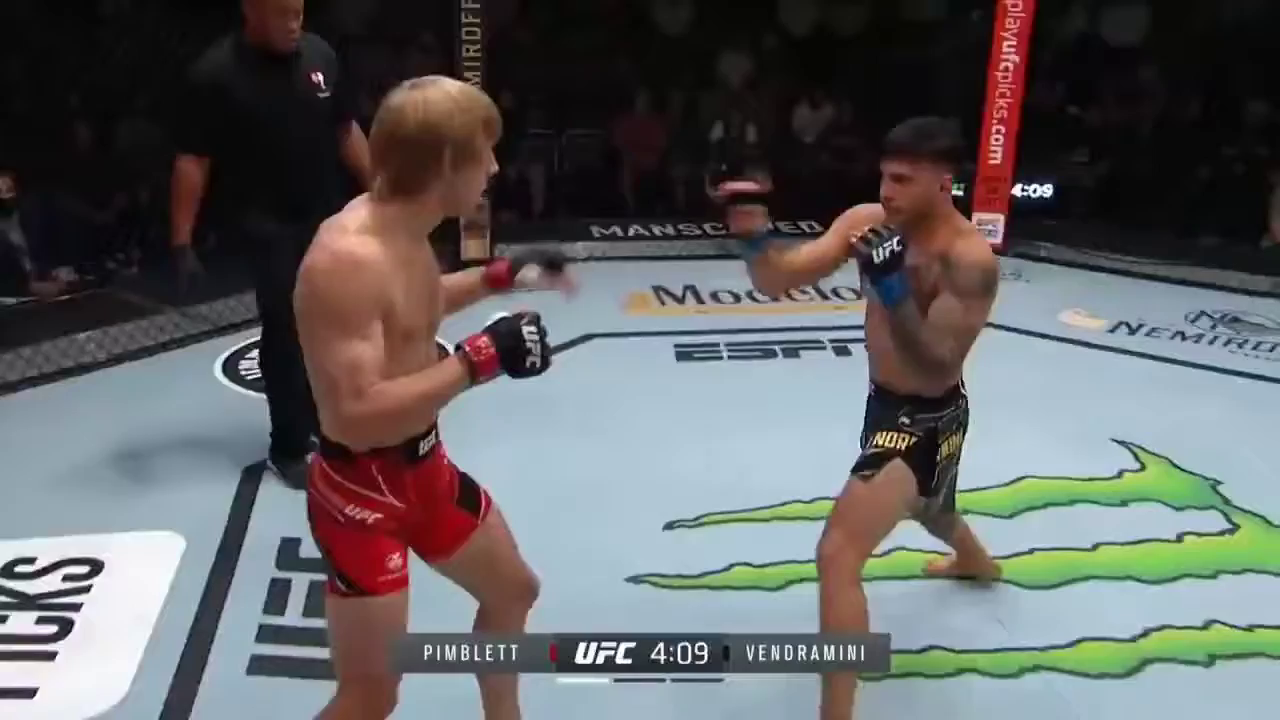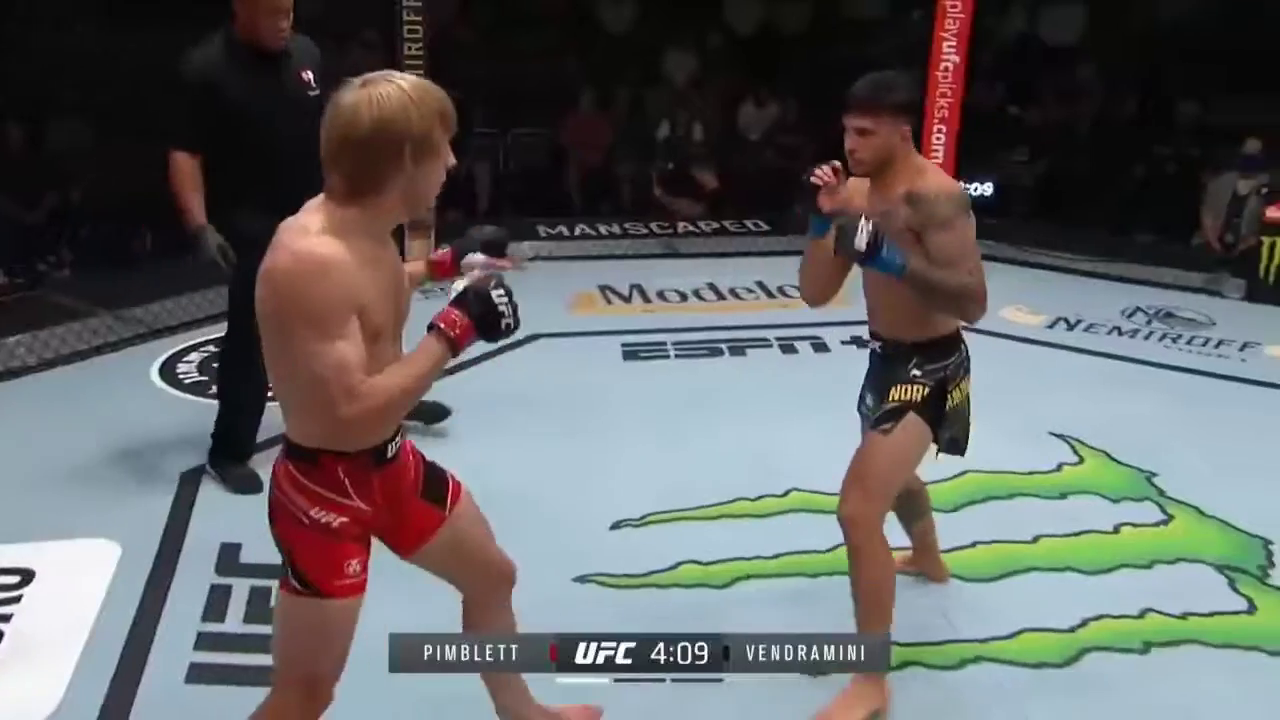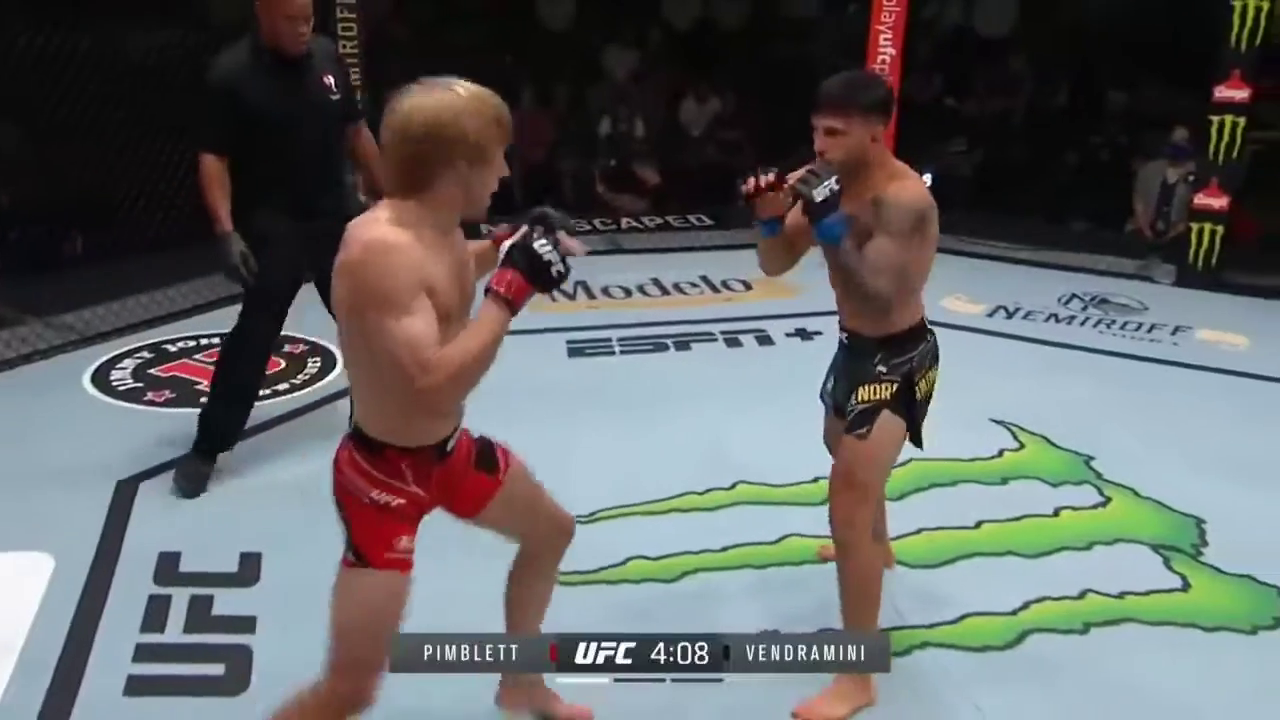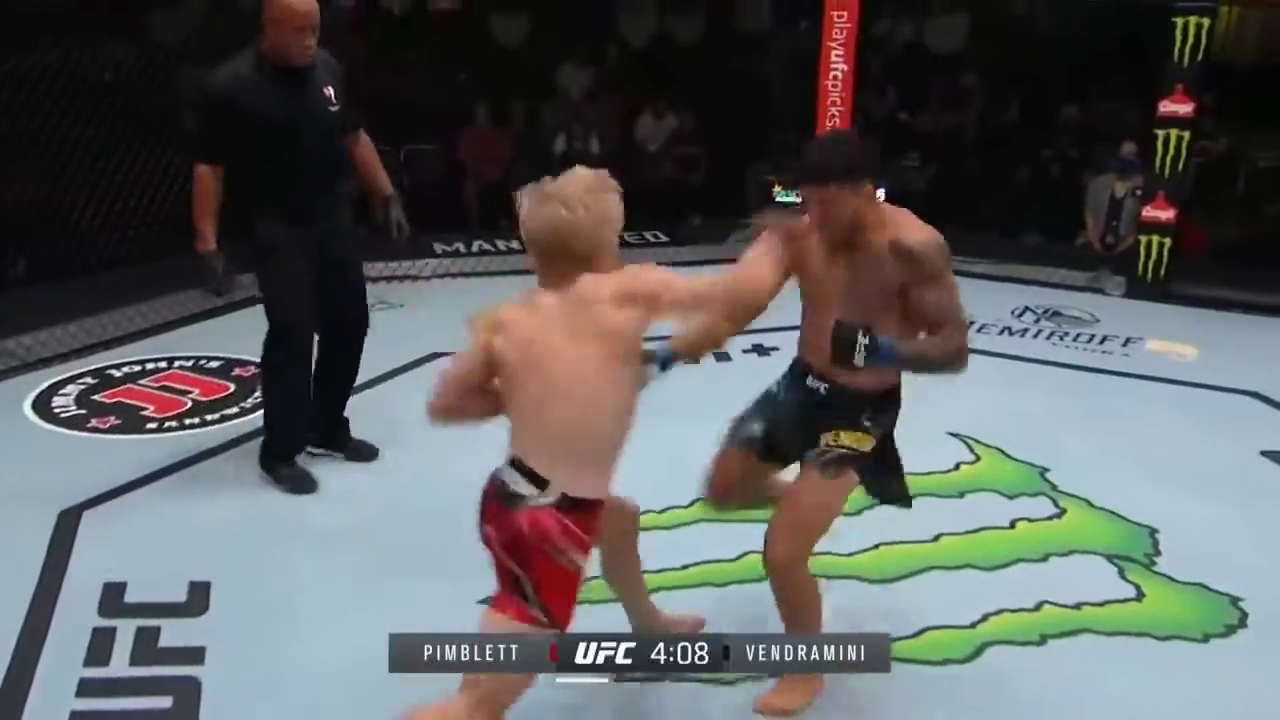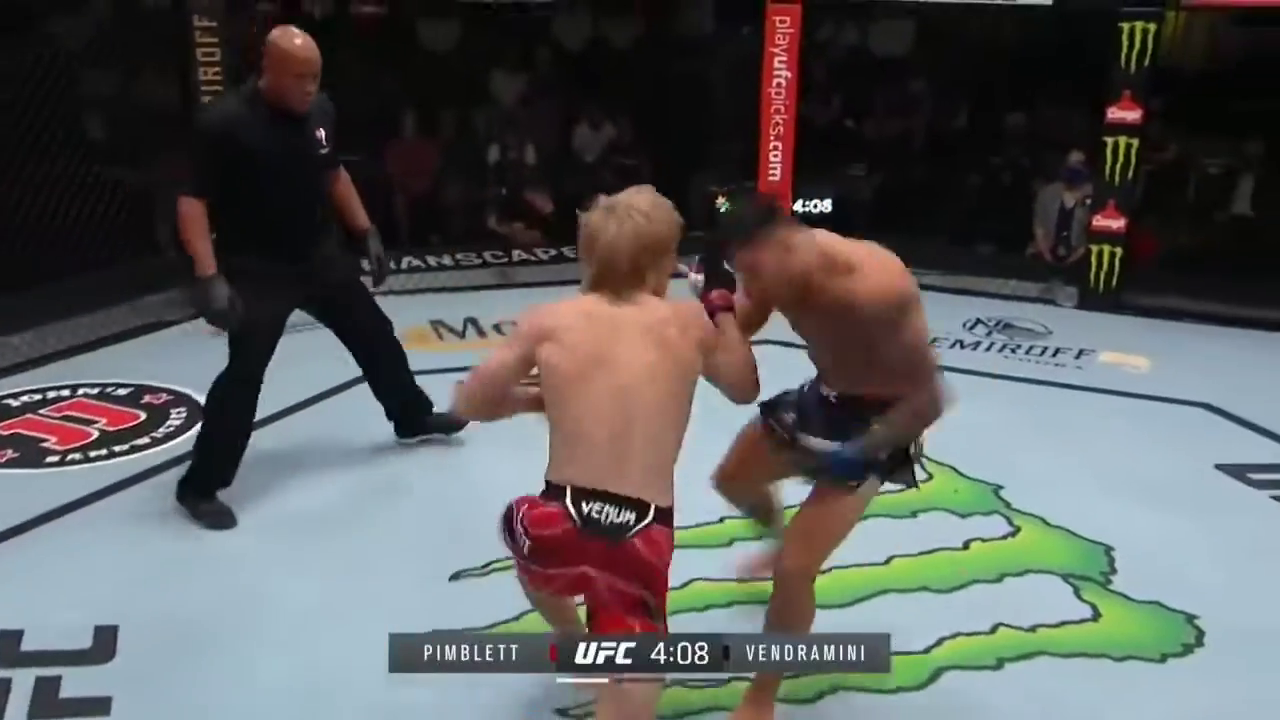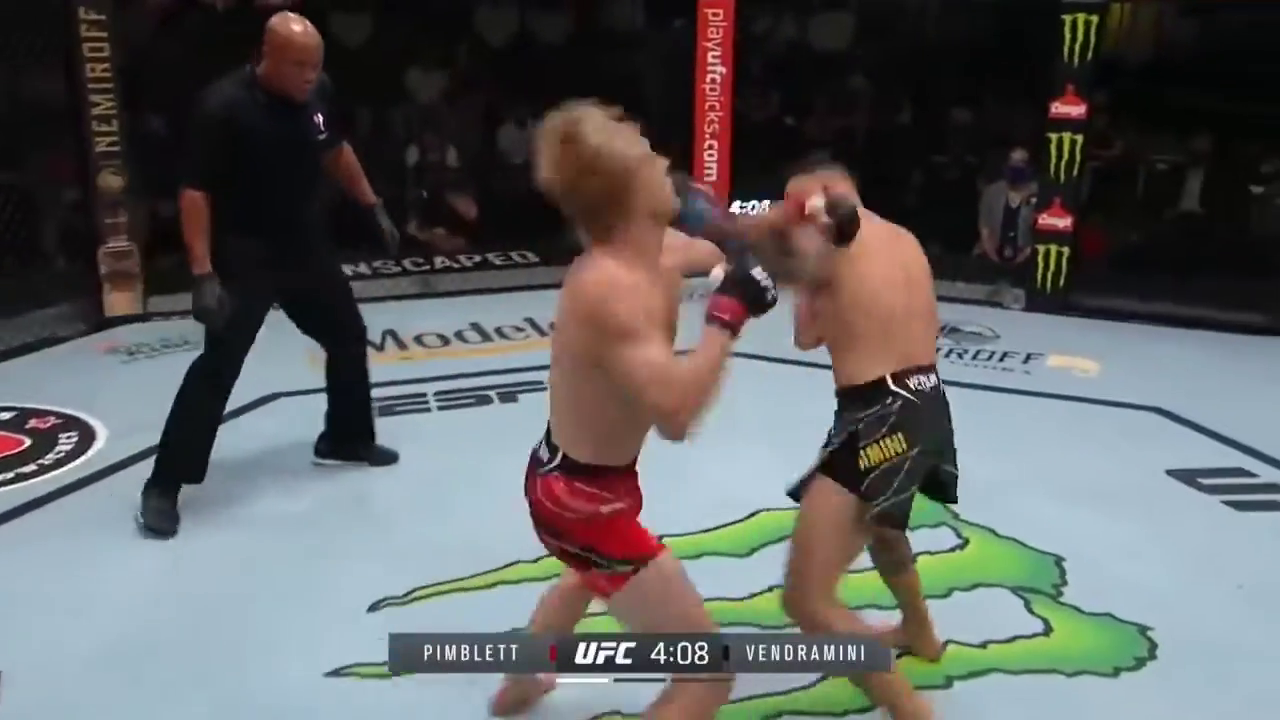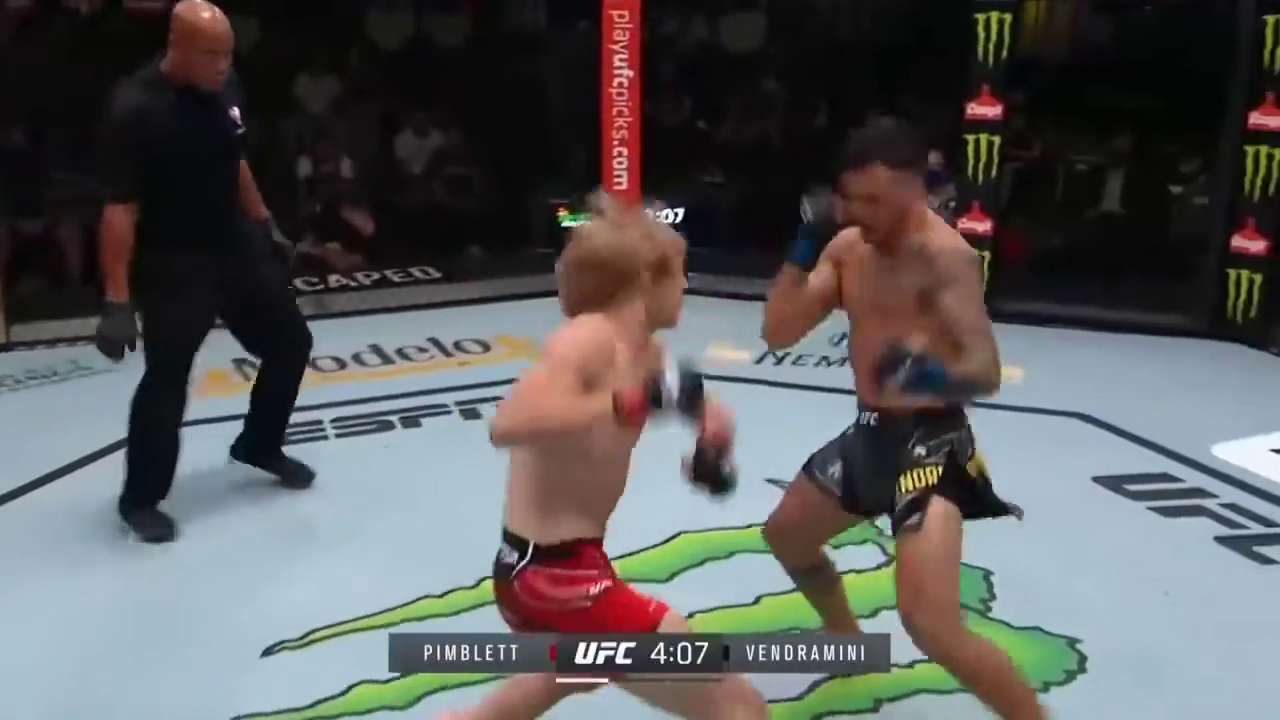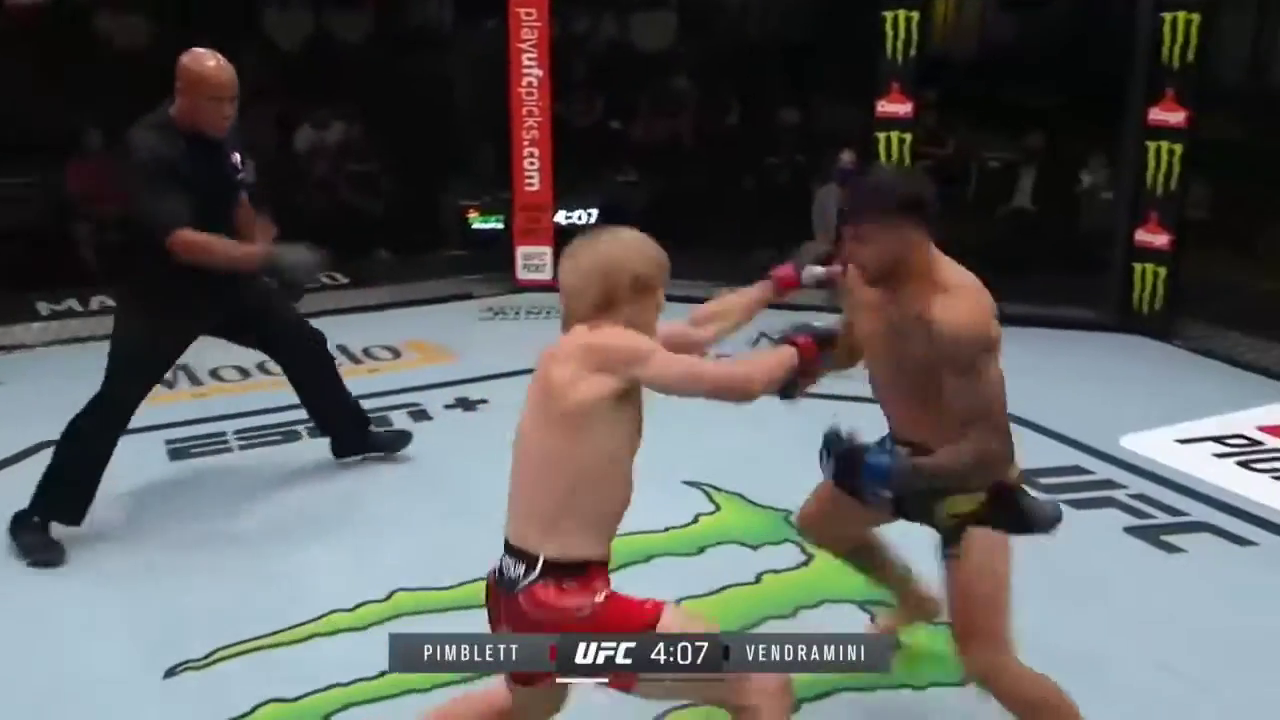
dt=0.3s
person 1, frame 1
left shoulder: (972, 261)
right shoulder: (867, 222)
left elbow: (938, 370)
right elbow: (776, 283)
left wrist: (893, 290)
right wrist: (755, 234)
left hip: (926, 420)
right hip: (885, 403)
left knee: (838, 557)
right knee: (914, 499)
right ankle: (978, 560)
person 1, frame 2
left shoulder: (936, 196)
right shoulder: (855, 190)
left elbow: (971, 302)
right elbow: (814, 295)
left wrist: (888, 259)
right wrist: (825, 221)
left hip: (930, 368)
right hip: (885, 357)
left knee: (858, 510)
right knee: (891, 471)
right ankle: (928, 558)
person 1, frame 3
left shoulder: (903, 200)
right shoulder: (821, 179)
left elbow: (875, 304)
right elbow: (774, 263)
left wrist: (829, 227)
right wrist: (769, 214)
left hip: (897, 361)
right hip: (855, 349)
left knee: (848, 512)
right knee: (844, 452)
right ankle: (877, 548)
person 1, frame 4
left shoulder: (916, 247)
right shoulder: (794, 233)
left elbow: (953, 351)
right elbow: (735, 306)
left wrist: (885, 353)
right wrist: (671, 350)
left hip: (862, 413)
right hip: (801, 386)
left knee: (781, 551)
right knee: (724, 490)
left ankle: (805, 673)
right ankle: (791, 497)
person 1, frame 5
left shoulder: (876, 289)
right shoulder: (771, 270)
left elbow: (926, 398)
left wrist: (865, 455)
left hip: (872, 420)
right hip: (824, 397)
left knee: (797, 565)
right knee: (731, 480)
right ankle: (785, 548)
person 1, frame 6
left shoulder: (836, 219)
right shoulder: (896, 243)
right elbow: (810, 332)
left hip: (878, 420)
right hip: (918, 408)
left knee: (807, 598)
right knee: (869, 519)
right ankle: (919, 630)
person 1, frame 7
left shoulder: (942, 255)
right shoulder: (846, 246)
left elbow: (985, 372)
right elbow: (779, 332)
left wrist: (930, 374)
right wrist: (803, 246)
left hip: (931, 445)
right hip: (868, 432)
left knee: (935, 631)
right knee: (784, 535)
right ankle: (848, 638)
person 1, frame 8
left shoulder: (958, 319)
right shoulder: (861, 275)
left elbow: (990, 453)
right elbow: (848, 345)
left wrist: (892, 474)
left hip: (968, 476)
right hip: (902, 451)
left knee: (988, 664)
right knee: (816, 524)
right ankle: (913, 601)
person 2, frame 1
left shoulder: (402, 226)
right shoulder: (348, 258)
right elbow: (359, 414)
left wrist: (497, 277)
right wrist: (477, 360)
left hip: (424, 463)
right hip: (357, 487)
left knee: (513, 590)
person 2, frame 2
left shoulder: (363, 226)
right shoulder: (310, 261)
right elbow: (352, 411)
right wrist: (453, 332)
left hip: (390, 462)
right hip: (323, 489)
left knee: (492, 576)
person 2, frame 3
left shoulder: (434, 223)
right shoulder: (379, 249)
right elbow: (432, 385)
left wrist: (518, 245)
right wrist: (510, 292)
left hip: (448, 447)
right hip: (380, 472)
left knee: (551, 530)
person 2, frame 4
left shoulder: (505, 321)
right shoulder: (627, 291)
left elbow: (442, 406)
right elbow: (723, 298)
left hip: (512, 500)
right hip: (555, 525)
left knee: (617, 520)
person 2, frame 5
left shoulder: (549, 323)
right shoulder: (691, 321)
left elbow: (468, 404)
right elbow: (745, 388)
right wrist: (723, 307)
left hip: (556, 524)
right hip: (643, 542)
person 2, frame 6
left shoulder: (658, 253)
right shoulder: (610, 291)
right elbow: (676, 417)
right wrist: (728, 315)
left hip: (561, 478)
right hip: (586, 495)
left knee: (588, 576)
person 2, frame 7
left shoulder: (638, 347)
right shoulder: (589, 340)
right elbow: (508, 424)
left wrist: (710, 429)
right wrist: (628, 404)
left hip: (547, 568)
right hip: (559, 583)
person 2, frame 8
left shoulder: (573, 350)
right shoulder: (605, 347)
left elbow: (697, 327)
right elbow: (739, 383)
left wrist: (780, 282)
right wrist: (800, 348)
left hip: (518, 591)
right hip: (565, 602)
person 3, frame 1
left shoulder: (320, 54)
right shoulder: (216, 72)
left elbow: (346, 130)
right elbow: (194, 160)
right wrist: (183, 240)
left hip: (331, 217)
right hip: (269, 227)
right knee: (285, 334)
left ankle: (324, 417)
right ankle: (288, 450)
person 3, frame 2
left shoulder: (305, 53)
right shoulder: (205, 70)
left elbow: (327, 128)
right elbow: (184, 154)
right wrist: (200, 225)
right hip: (257, 227)
right knee: (250, 338)
right ankle: (228, 453)
person 3, frame 3
left shoulder: (327, 57)
right shoulder: (232, 74)
left elbow: (354, 128)
right elbow: (214, 157)
left wrist: (385, 191)
right wrist: (226, 231)
left hip: (334, 216)
right hip: (274, 227)
right knee: (256, 332)
right ankle: (205, 448)
person 3, frame 4
left shoulder: (328, 69)
right shoulder: (232, 85)
left elbow: (353, 138)
right elbow: (209, 168)
left wrist: (387, 197)
right wrist: (208, 245)
left hip: (333, 225)
right hip: (280, 235)
left knee: (349, 327)
right knee: (291, 337)
left ankle: (327, 428)
right ankle: (279, 454)
person 3, frame 5
left shoulder: (319, 110)
right shoulder: (228, 121)
right elbow: (194, 201)
left wrist: (367, 235)
right wrist: (211, 278)
left hip: (316, 255)
right hip: (258, 267)
left knee: (375, 334)
right knee: (246, 371)
left ankle: (412, 416)
right ankle: (200, 487)
person 3, frame 6
left shoulder: (318, 93)
right shoulder: (225, 106)
left elbow: (336, 149)
right elbow: (195, 193)
left wrist: (374, 208)
right wrist: (203, 275)
left hip: (301, 245)
right hip: (244, 255)
left knee: (348, 336)
right knee: (219, 362)
left ankle: (346, 438)
right ankle: (164, 485)
person 3, frame 7
left shoulder: (224, 86)
right shoulder: (134, 110)
right elbow: (119, 211)
left wrist: (263, 224)
right wrist: (117, 301)
left hip: (236, 246)
right hip: (171, 263)
left knee: (289, 341)
right knee: (168, 380)
left ankle: (260, 445)
right ankle: (141, 498)
person 3, frame 8
left shoulder: (219, 133)
right shoulder: (153, 151)
right elbow: (183, 242)
left wrist: (266, 244)
right wrist: (271, 258)
left hip: (226, 279)
right hip: (160, 292)
left knee: (306, 348)
right knee: (115, 403)
left ankle: (352, 437)
right ankle: (39, 518)
